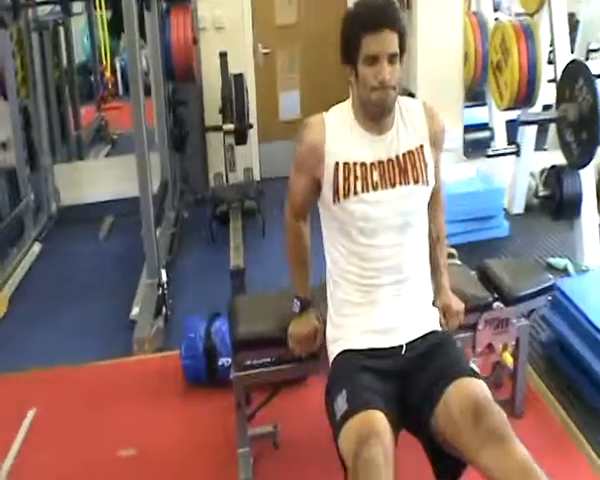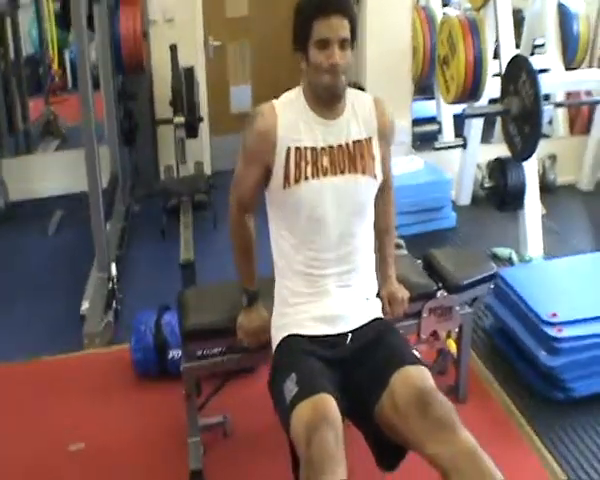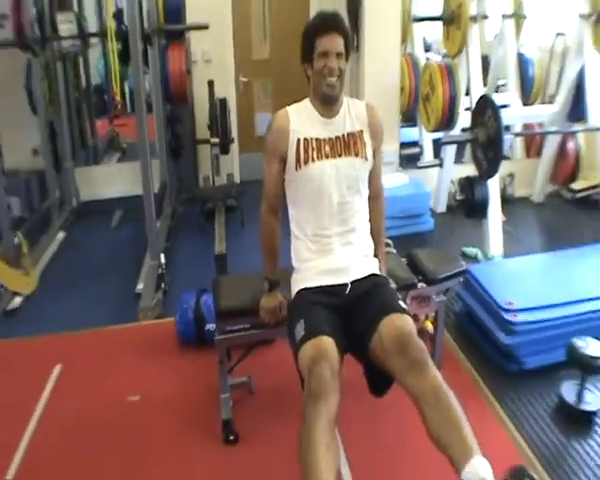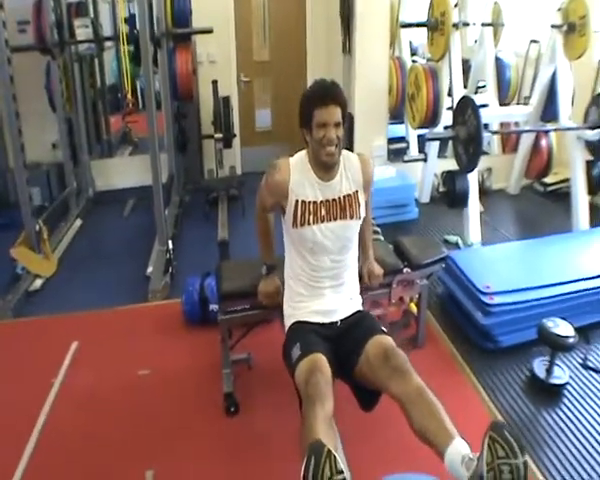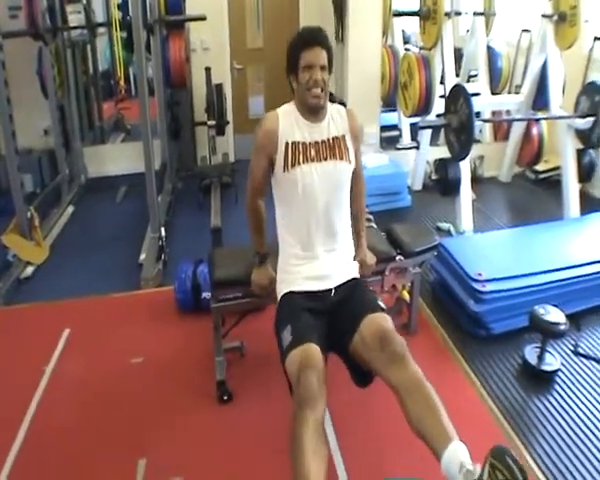
dt=1s
person 1, frame 1
left shoulder: (427, 123)
right shoulder: (319, 138)
right elbow: (295, 216)
left wrist: (443, 286)
right wrist: (302, 307)
left hip: (422, 332)
right hip: (357, 343)
left knee: (493, 431)
person 1, frame 2
left shoulder: (377, 117)
right shoulder: (270, 125)
right elbow: (239, 210)
left wrist: (388, 276)
right wrist: (250, 301)
left hip: (366, 319)
right hip: (301, 331)
left knee: (436, 418)
right knee: (323, 441)
person 1, frame 3
left shoulder: (368, 118)
right shoulder: (285, 125)
right elbow: (271, 210)
right wrist: (271, 286)
left hip: (364, 273)
right hip: (313, 282)
left knee: (412, 352)
right knee: (321, 377)
person 1, frame 4
left shoulder: (362, 168)
right shoulder: (283, 176)
right elbow: (261, 211)
right wrist: (268, 272)
left hip: (350, 310)
right hip: (305, 318)
left knee: (395, 364)
right knee: (317, 383)
person 1, frame 5
left shoulder: (349, 122)
right shoulder: (272, 128)
right elbow: (255, 196)
right wrist: (261, 260)
left hip: (345, 278)
right hip: (298, 286)
left knee: (393, 349)
right knee: (309, 382)
